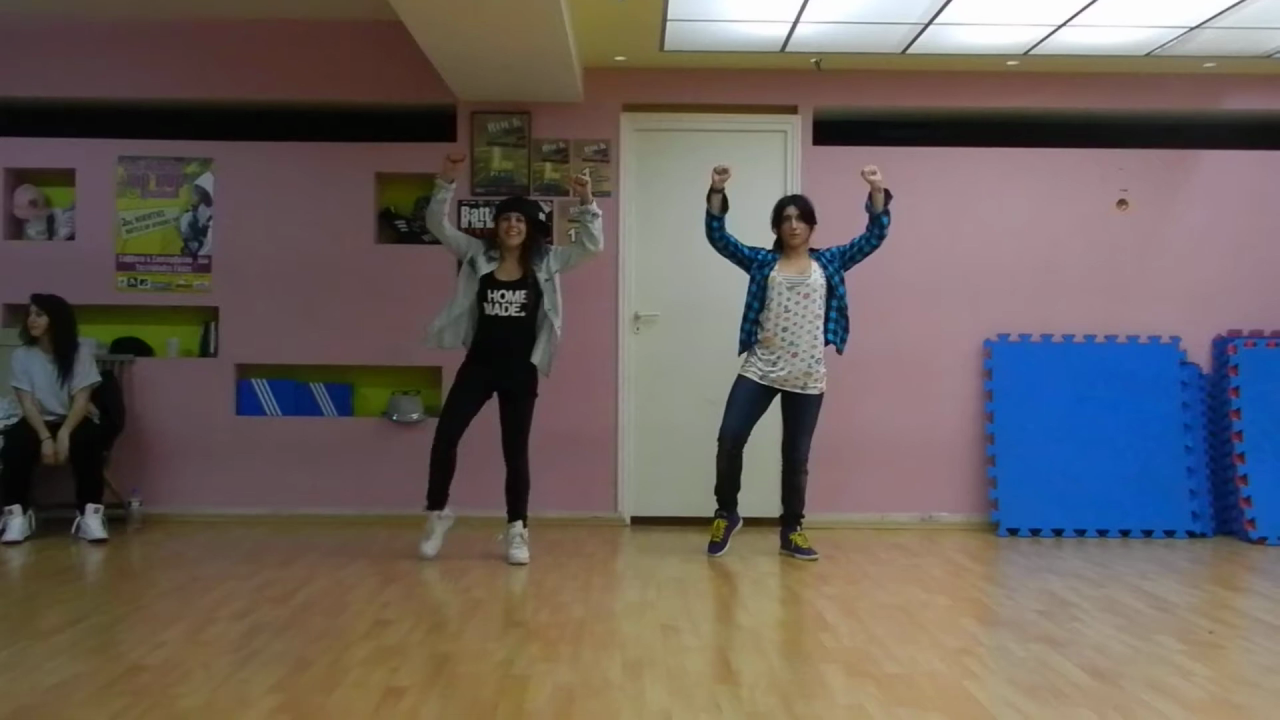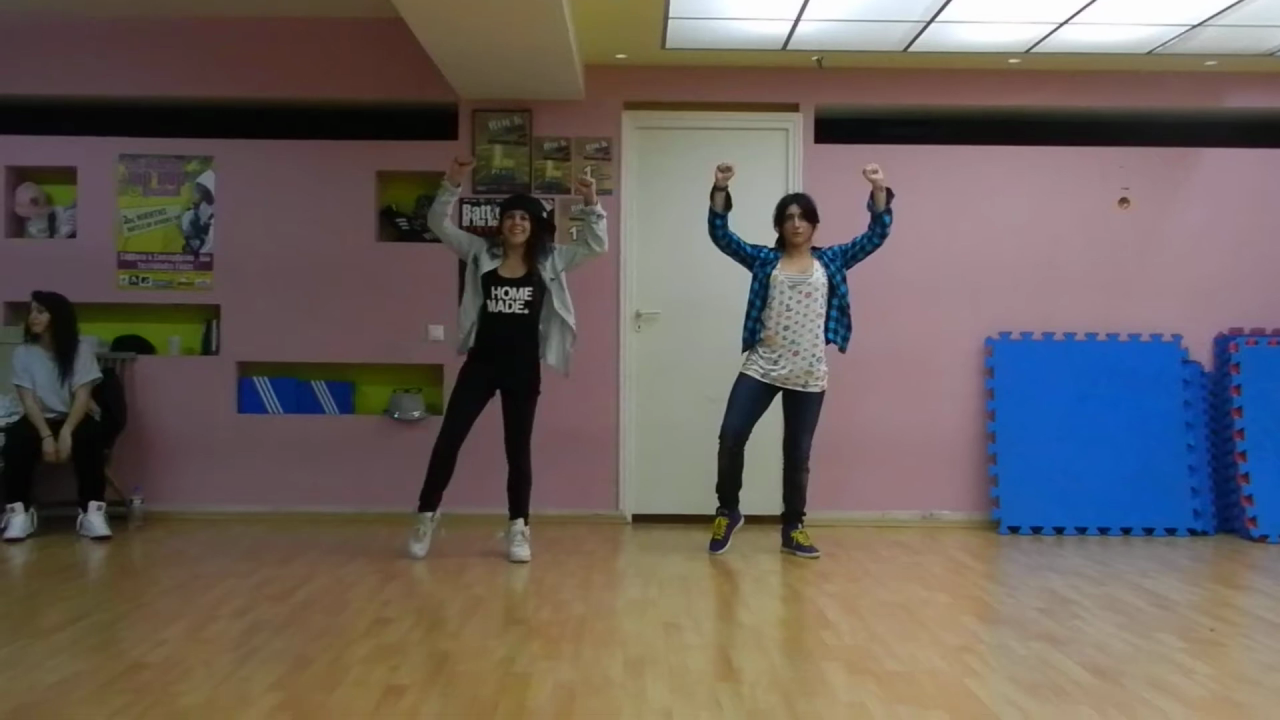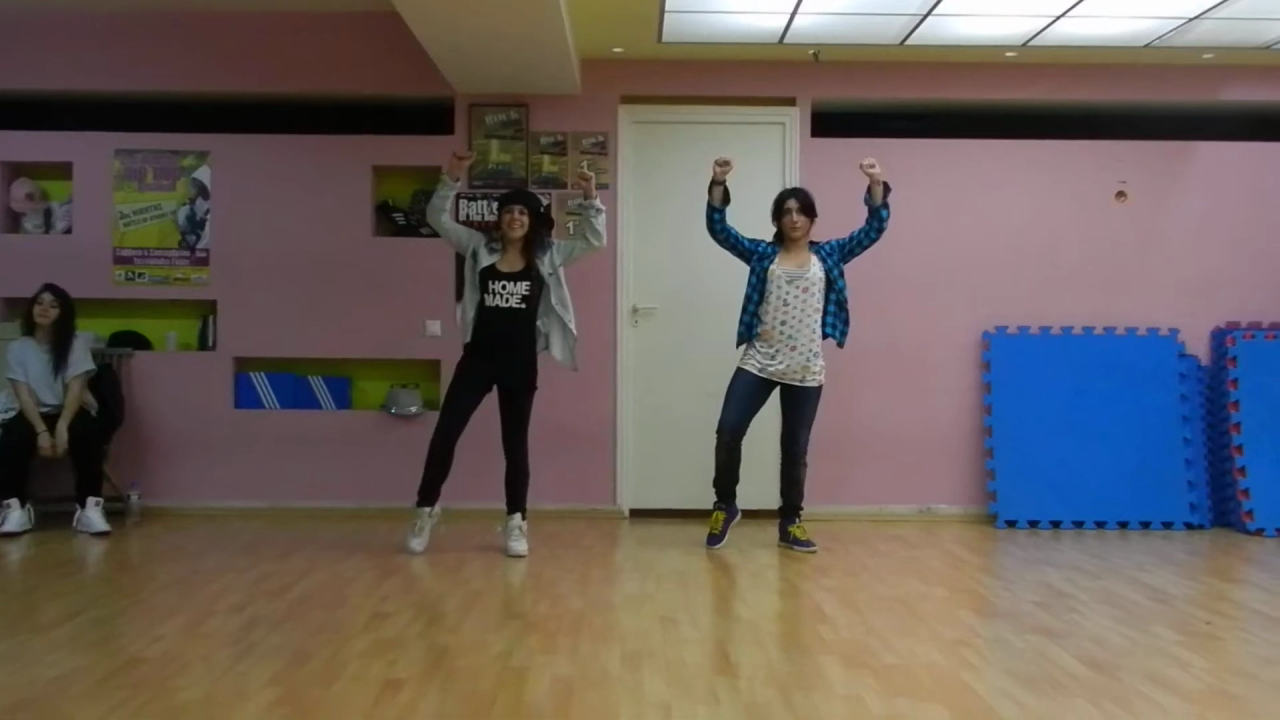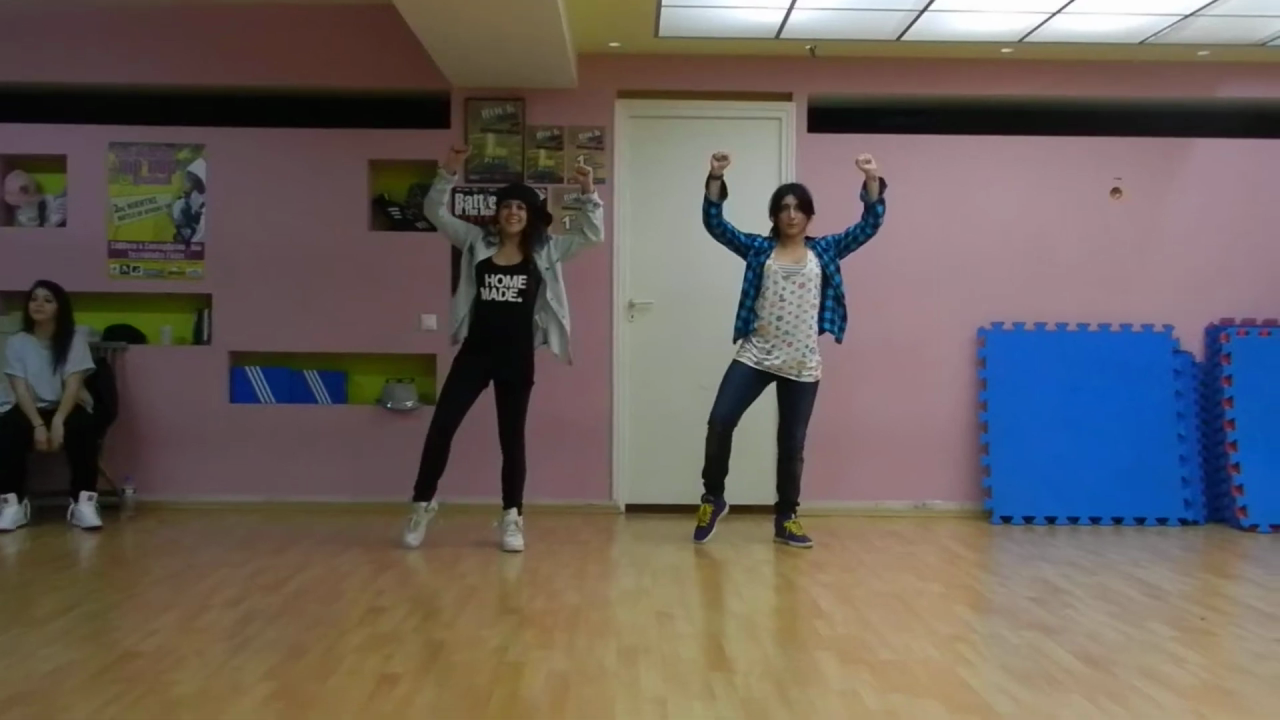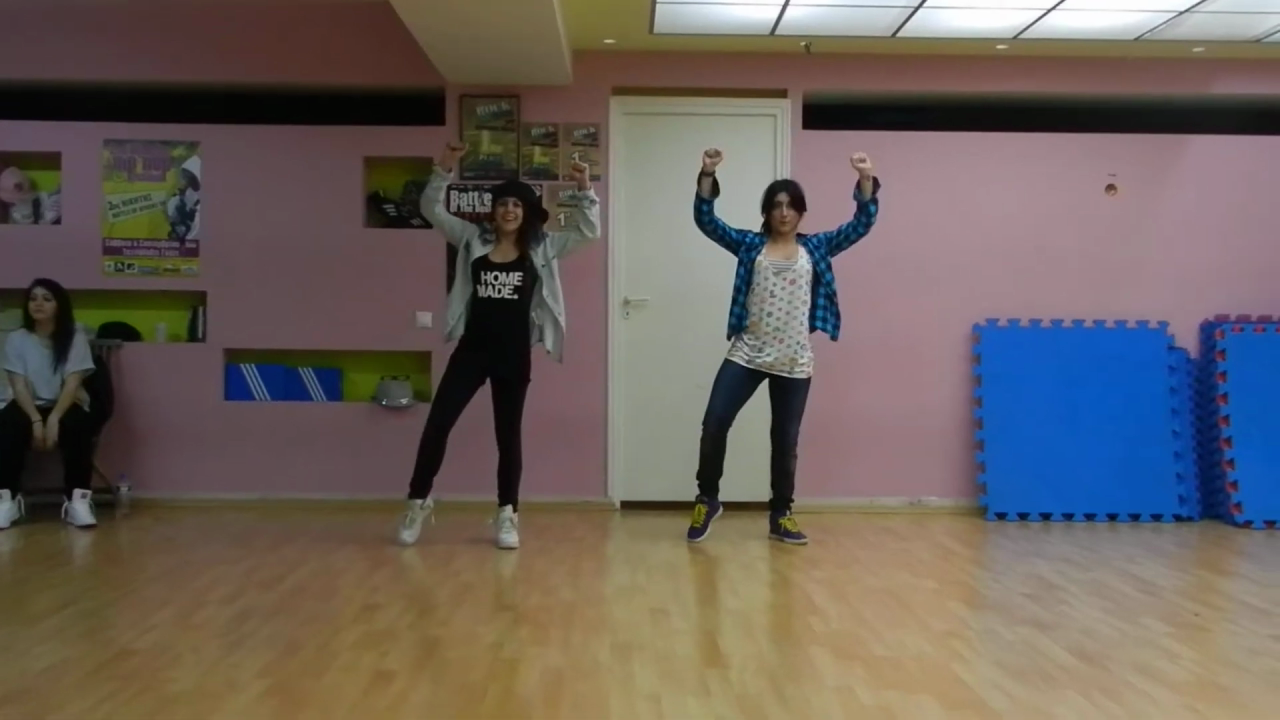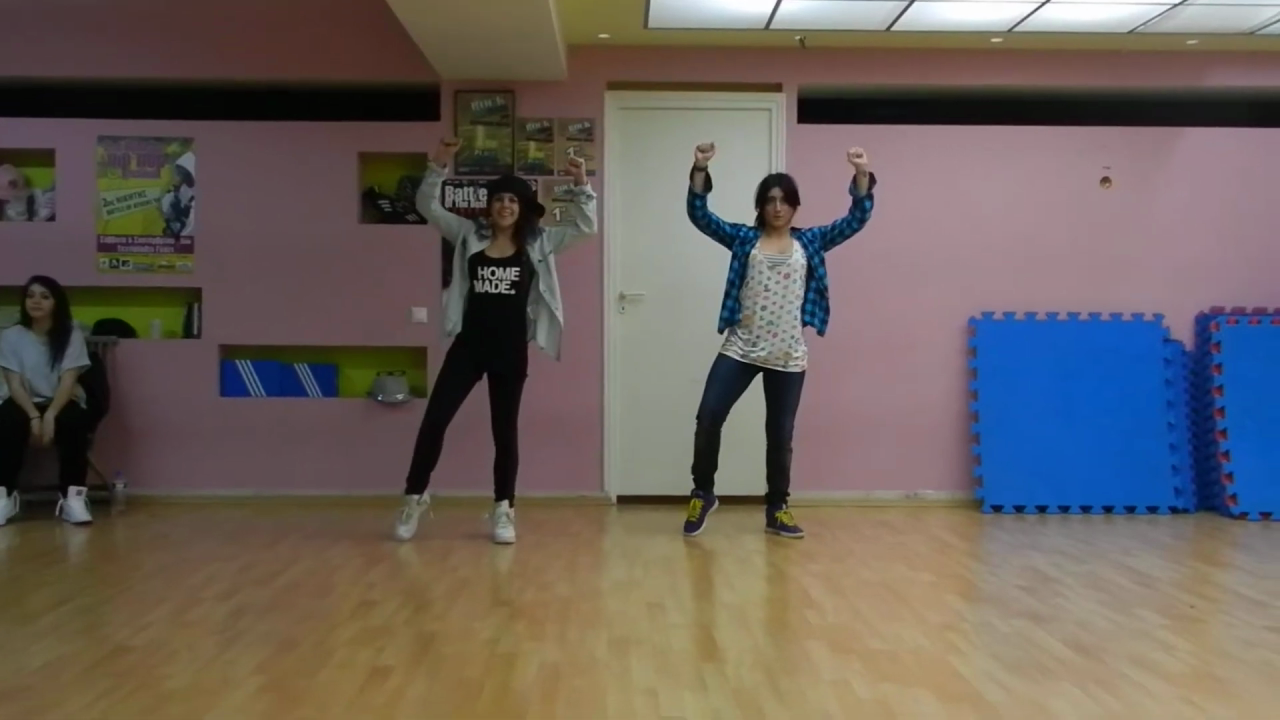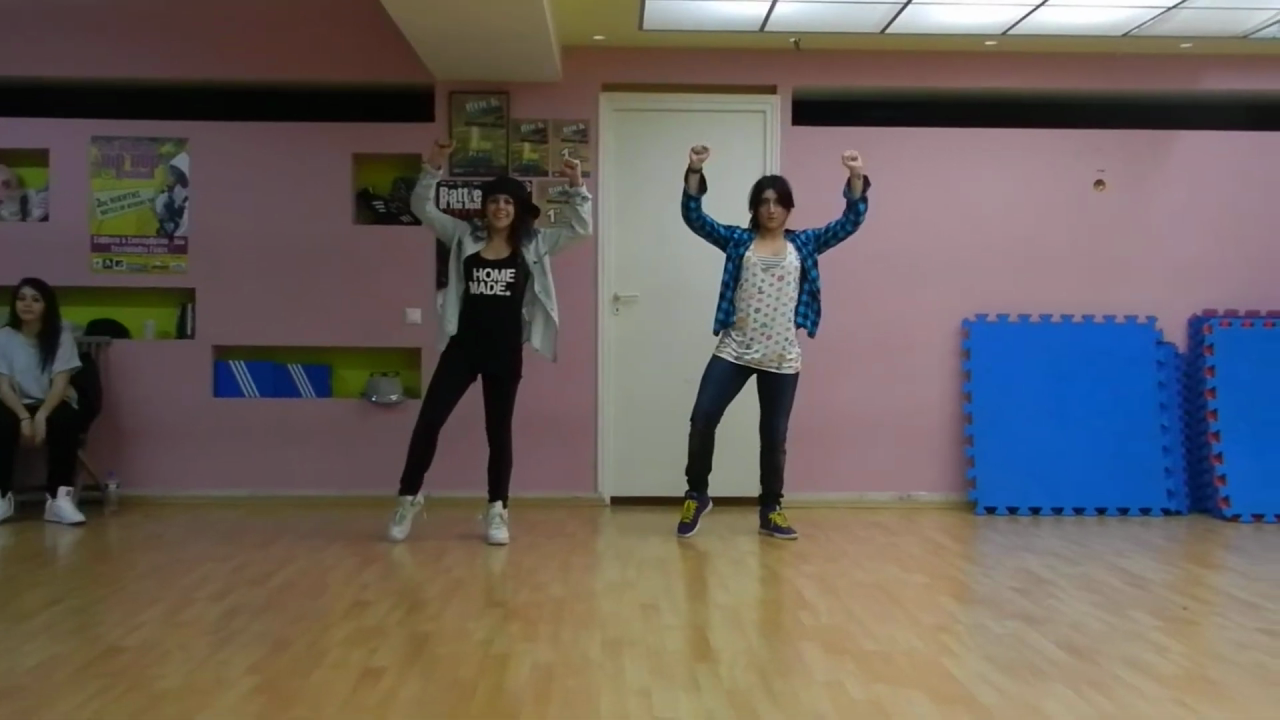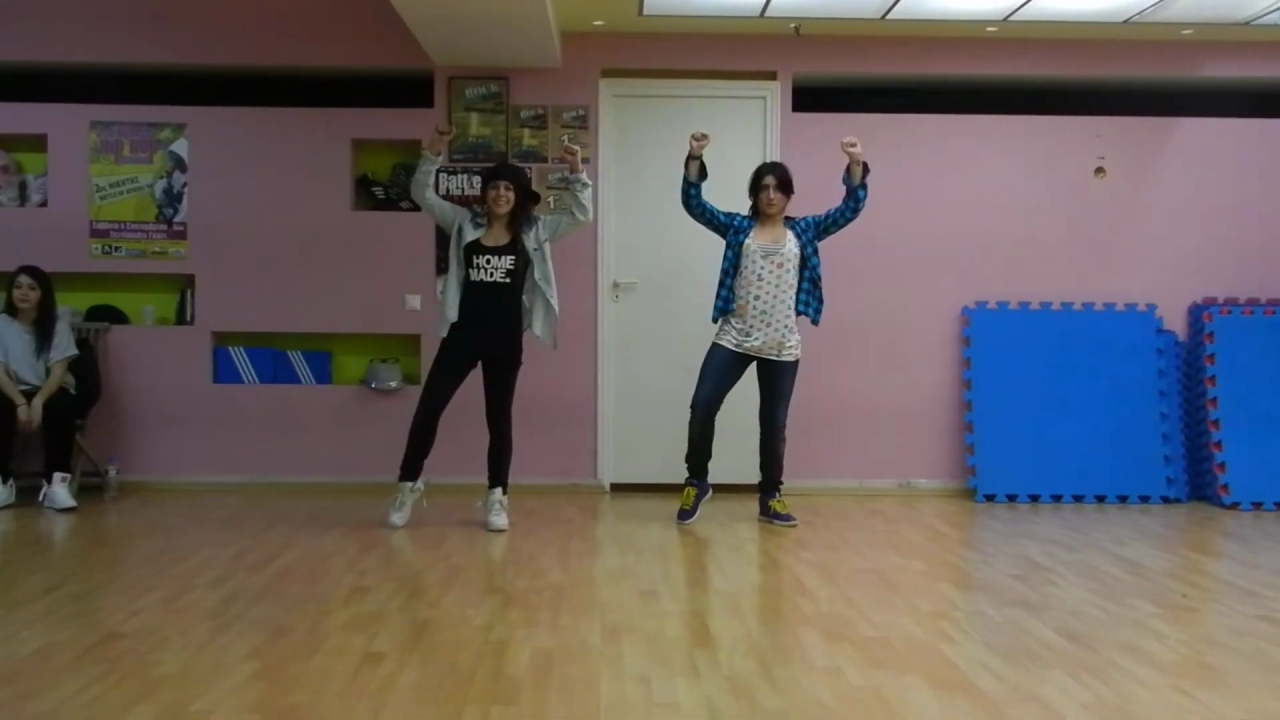
dt=0.2s
person 1, frame 1
left shoulder: (546, 262)
right shoulder: (478, 255)
left elbow: (593, 245)
right elbow: (437, 224)
left wrist: (586, 203)
right wrist: (446, 183)
left hip: (520, 370)
right hip: (479, 364)
left knee: (515, 451)
right knee: (445, 436)
left ankle: (517, 532)
right ankle: (437, 516)
person 1, frame 2
left shoulder: (549, 260)
right shoulder: (481, 253)
left elbow: (596, 245)
right elbow: (439, 224)
left wrist: (591, 204)
right wrist: (452, 185)
left hip: (523, 367)
right hip: (481, 362)
left knee: (518, 449)
right knee: (448, 438)
left ankle: (518, 529)
right ankle: (427, 516)
person 1, frame 3
left shoulder: (548, 255)
right shoulder: (479, 248)
left elbow: (594, 240)
right elbow: (438, 219)
left wrist: (591, 199)
right wrist: (452, 180)
left hip: (520, 362)
right hip: (478, 357)
left knee: (515, 443)
right knee: (445, 433)
left ankle: (516, 524)
right ankle: (426, 511)
person 1, frame 4
left shoulder: (546, 249)
right shoulder: (477, 241)
left elbow: (592, 234)
right elbow: (435, 212)
left wrist: (588, 193)
right wrist: (448, 173)
left hip: (517, 356)
right hip: (475, 352)
left knee: (512, 438)
right knee: (441, 427)
left ankle: (512, 519)
right ankle: (422, 506)
person 1, frame 5
left shoulder: (542, 247)
right shoulder: (473, 239)
left elbow: (588, 231)
right elbow: (432, 209)
left wrist: (584, 190)
right wrist: (444, 170)
left hip: (513, 354)
right hip: (472, 349)
left knee: (508, 435)
right knee: (437, 424)
left ankle: (507, 516)
right ankle: (418, 503)
person 1, frame 6
left shoulder: (538, 242)
right shoulder: (469, 235)
left elbow: (585, 226)
right elbow: (428, 206)
left wrist: (581, 185)
right wrist: (439, 166)
left hip: (510, 349)
right hip: (469, 345)
left knee: (505, 430)
right knee: (434, 420)
left ankle: (503, 511)
right ankle: (415, 498)
person 1, frame 7
left shoulder: (533, 244)
right shoulder: (464, 237)
left elbow: (580, 227)
right elbow: (423, 208)
left wrist: (576, 186)
right wrist: (433, 168)
left hip: (505, 351)
right hip: (463, 346)
left knee: (499, 431)
right knee: (428, 421)
left ankle: (497, 512)
right ankle: (409, 499)
person 1, frame 8
left shoulder: (534, 231)
right shoulder: (464, 223)
left elbow: (581, 214)
right elbow: (423, 194)
left wrist: (577, 173)
right wrist: (432, 155)
left hip: (505, 337)
right hip: (464, 332)
left knee: (499, 418)
right knee: (428, 408)
left ankle: (497, 499)
right ankle: (408, 486)
person 2, frame 1
left shoulder: (829, 262)
right shoulder: (762, 261)
left elbow: (874, 237)
right elbow: (718, 237)
left wrist: (877, 191)
right wrist: (717, 191)
left hip: (808, 377)
right hip: (760, 370)
left knee: (797, 455)
right knee: (730, 439)
left ankle: (792, 531)
right ankle: (726, 514)
person 2, frame 2
left shoulder: (831, 261)
right shoulder: (764, 259)
left elbow: (876, 235)
right elbow: (721, 235)
left wrist: (879, 190)
right wrist: (720, 189)
left hip: (809, 376)
right hip: (762, 368)
left knee: (798, 453)
right knee: (731, 437)
left ankle: (793, 529)
right ankle: (728, 512)
person 2, frame 3
left shoulder: (829, 255)
right shoulder: (762, 254)
left elbow: (874, 230)
right elbow: (718, 229)
left wrist: (876, 184)
right wrist: (718, 184)
left hip: (806, 370)
right hip: (759, 363)
left knee: (795, 448)
right knee: (728, 431)
left ankle: (790, 523)
right ankle: (725, 506)
person 2, frame 4
left shoulder: (825, 251)
right shoulder: (759, 249)
left elbow: (869, 225)
right elbow: (715, 224)
left wrist: (872, 180)
right wrist: (716, 179)
left hip: (803, 365)
right hip: (756, 357)
left knee: (792, 443)
right knee: (720, 422)
left ankle: (786, 519)
right ankle: (713, 498)
person 2, frame 5
left shoulder: (816, 248)
right shoulder: (750, 245)
left elbow: (861, 224)
right elbow: (706, 221)
left wrist: (866, 179)
right wrist: (707, 175)
left hip: (794, 362)
right hip: (747, 355)
left knee: (786, 440)
right knee: (714, 423)
left ankle: (781, 516)
right ankle: (707, 500)
person 2, frame 6
left shoulder: (810, 242)
right shoulder: (744, 238)
left elbow: (856, 219)
right elbow: (699, 215)
left wrist: (862, 174)
right wrist: (700, 169)
left hip: (788, 356)
right hip: (741, 349)
left knee: (780, 434)
right knee: (708, 417)
left ankle: (777, 509)
right ankle: (703, 494)
person 2, frame 7
left shoulder: (804, 244)
right shoulder: (737, 240)
left elbow: (850, 222)
right elbow: (693, 217)
left wrist: (856, 177)
right wrist: (695, 171)
left hip: (782, 358)
right hip: (735, 351)
left knee: (774, 436)
right knee: (702, 419)
left ankle: (770, 510)
right ankle: (697, 496)
person 2, frame 8
left shoulder: (804, 231)
right shoulder: (738, 227)
left elbow: (850, 209)
right elbow: (693, 204)
left wrist: (856, 164)
right wrist: (695, 158)
left hip: (782, 345)
right hip: (735, 338)
left knee: (774, 423)
right knee: (702, 406)
left ankle: (770, 498)
right ankle: (697, 483)
person 3, frame 1
left shoulder: (80, 352)
right shoulder: (21, 356)
left elbow: (82, 400)
right elbow: (27, 403)
left wrist: (64, 433)
right wrist: (45, 437)
left hip: (73, 420)
right hip: (38, 422)
left knee: (88, 440)
left ankle: (90, 515)
person 3, frame 2
left shoulder: (81, 350)
right shoulder: (22, 353)
left elbow: (82, 396)
right elbow: (29, 401)
left wrist: (66, 432)
right wrist: (46, 436)
left hip: (75, 418)
right hip: (39, 419)
left knee: (89, 438)
left ankle: (93, 512)
person 3, frame 3
left shoulder: (76, 343)
left elbow: (75, 389)
right elbow: (23, 395)
left wrist: (62, 426)
right wrist: (41, 431)
left hip: (71, 412)
right hip: (35, 414)
left knee: (86, 433)
left ankle: (90, 508)
person 3, frame 4
left shoulder: (75, 340)
left elbow: (73, 385)
right elbow: (20, 390)
left wrist: (58, 421)
right wrist: (38, 424)
left hip: (68, 408)
right hip: (31, 409)
left knee: (82, 428)
left ankle: (83, 502)
person 3, frame 5
left shoulder: (75, 339)
left elbow: (72, 384)
left wrist: (54, 418)
right wrist: (36, 420)
left hip: (65, 407)
right hip: (28, 406)
left knee: (78, 426)
left ankle: (78, 500)
person 3, frame 6
left shoulder: (72, 336)
left elbow: (68, 381)
left wrist: (50, 415)
right wrist: (33, 416)
left hip: (61, 403)
right hip: (24, 403)
left knee: (75, 423)
left ankle: (73, 497)
person 3, frame 7
left shoulder: (62, 337)
left elbow: (60, 384)
left wrist: (41, 416)
right wrist: (24, 417)
left hip: (53, 404)
left knee: (65, 423)
left ankle: (61, 498)
person 3, frame 8
left shoulder: (57, 325)
left elbow: (58, 372)
left wrist: (38, 401)
right wrist: (20, 403)
left hip: (50, 391)
left knee: (62, 409)
left ankle: (56, 484)
